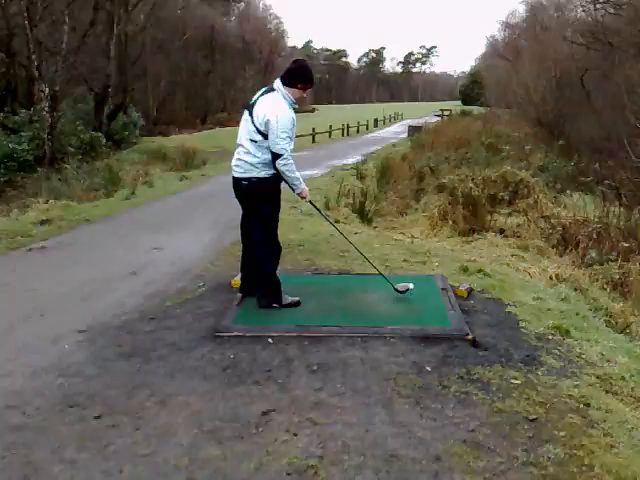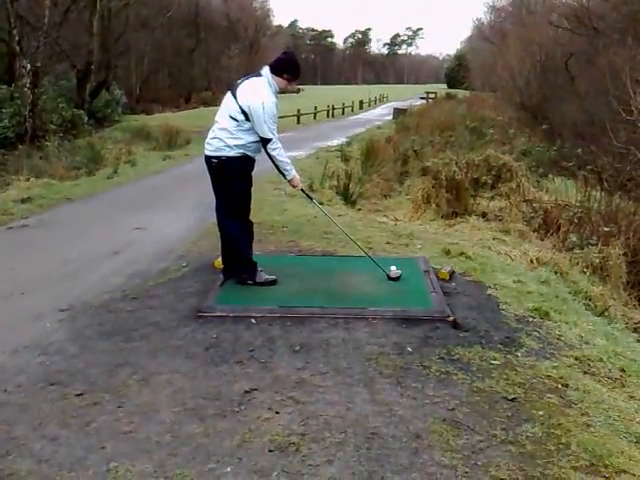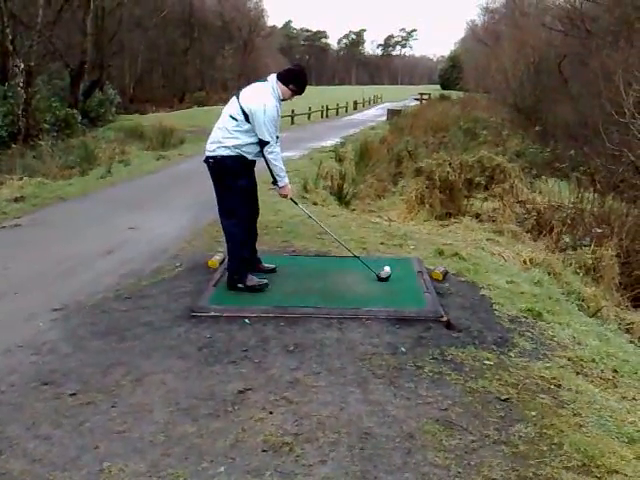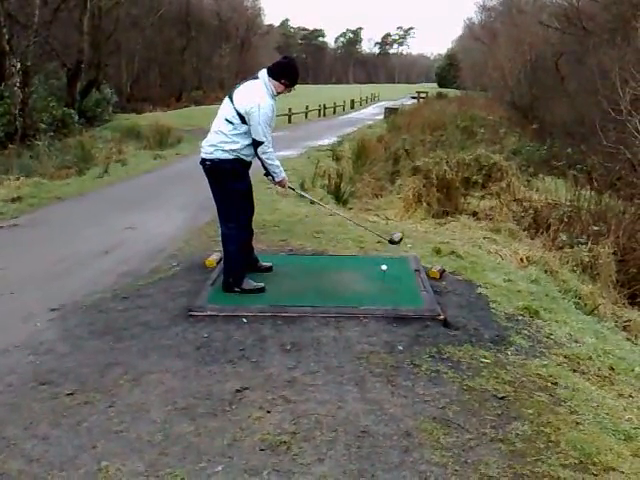
dt=1s
person 1, frame 1
left shoulder: (266, 95)
right shoulder: (281, 111)
right elbow: (281, 157)
right wrist: (299, 185)
left hip: (244, 174)
right hip: (260, 179)
left knee: (252, 232)
right knee: (266, 238)
left ankle: (250, 285)
right ankle: (270, 295)
person 1, frame 2
left shoulder: (256, 83)
right shoulder: (263, 96)
left elbow: (269, 134)
right elbow: (270, 141)
left wrist: (288, 168)
right wrist: (290, 173)
left hip: (223, 155)
right hip: (229, 158)
left knee: (230, 214)
right knee: (238, 216)
left ankle: (232, 267)
right ankle: (246, 271)
person 1, frame 3
left shoulder: (263, 90)
right shoulder: (266, 101)
left elbow: (271, 141)
right elbow: (269, 146)
left wrist: (279, 178)
right wrist: (282, 181)
left hip: (236, 157)
right hip: (227, 159)
left knee: (248, 212)
right knee: (236, 216)
left ankle: (250, 260)
right ankle: (238, 275)
person 1, frame 4
left shoulder: (255, 86)
right shoulder: (261, 101)
left elbow: (259, 140)
right elbow: (262, 146)
left wrist: (273, 170)
right wrist: (278, 174)
left hip: (226, 158)
right hip: (224, 161)
left knee: (244, 213)
right knee: (234, 219)
left ankle: (247, 260)
right ankle: (234, 278)
